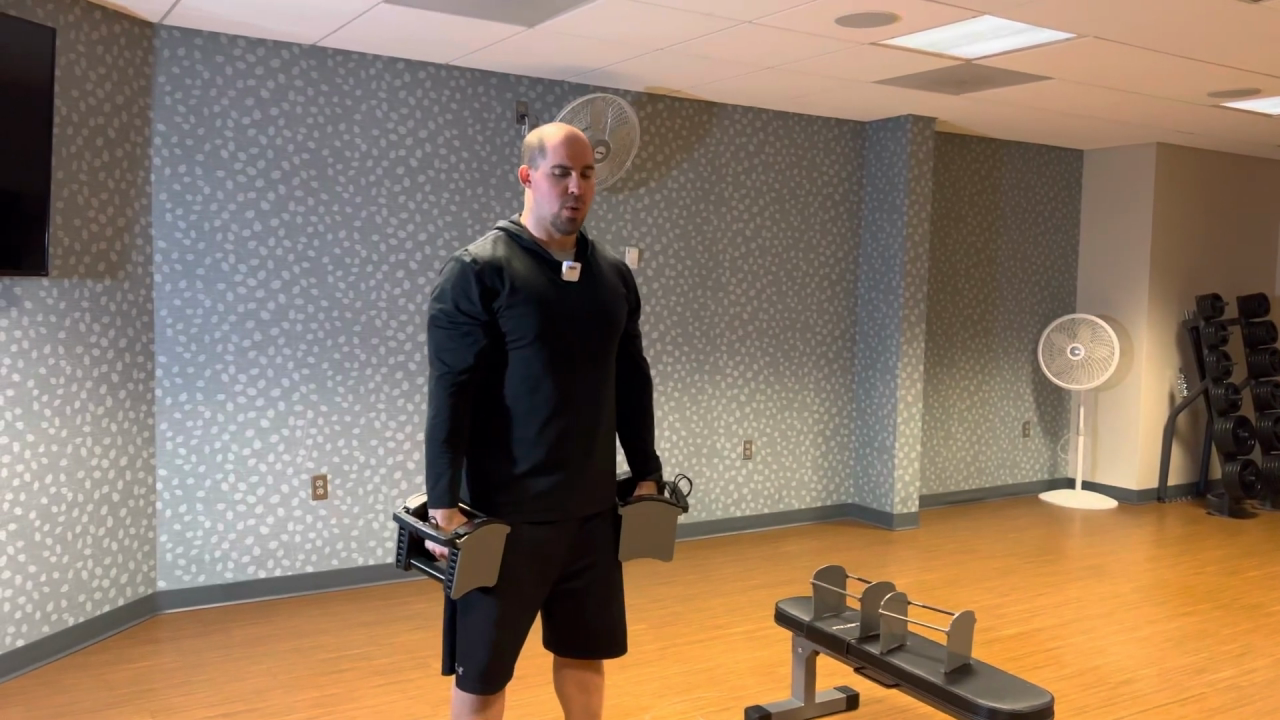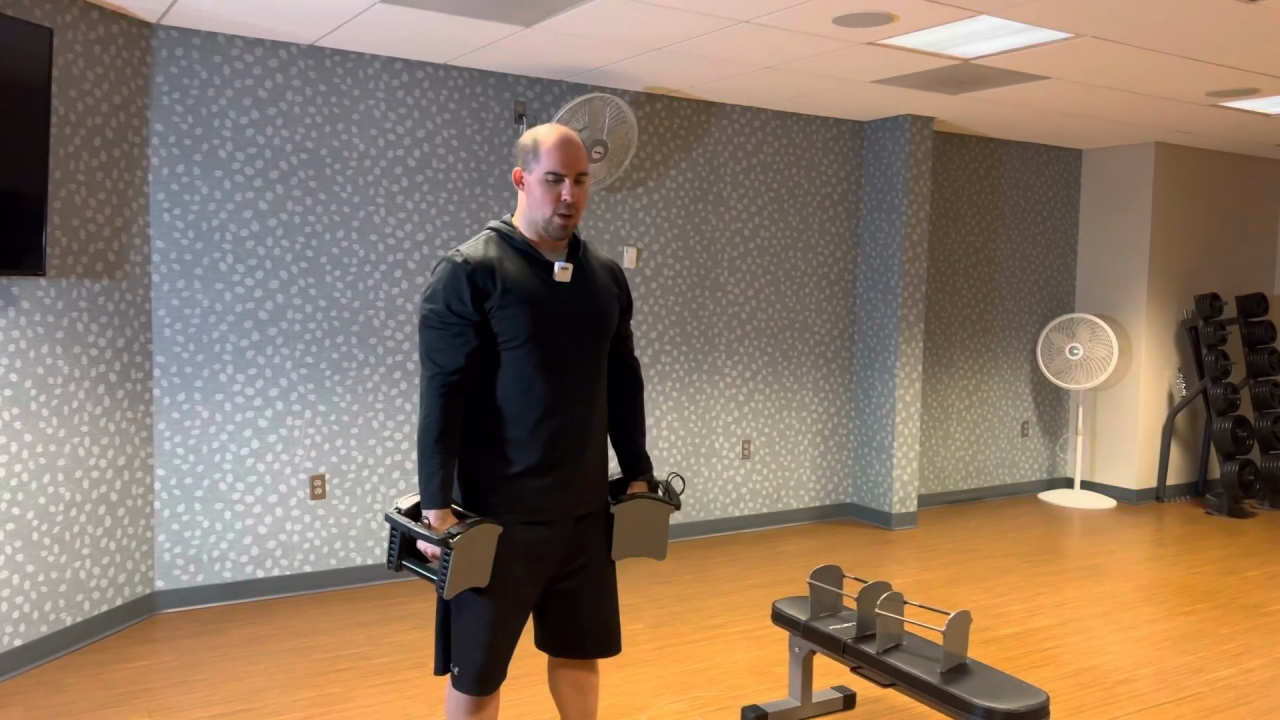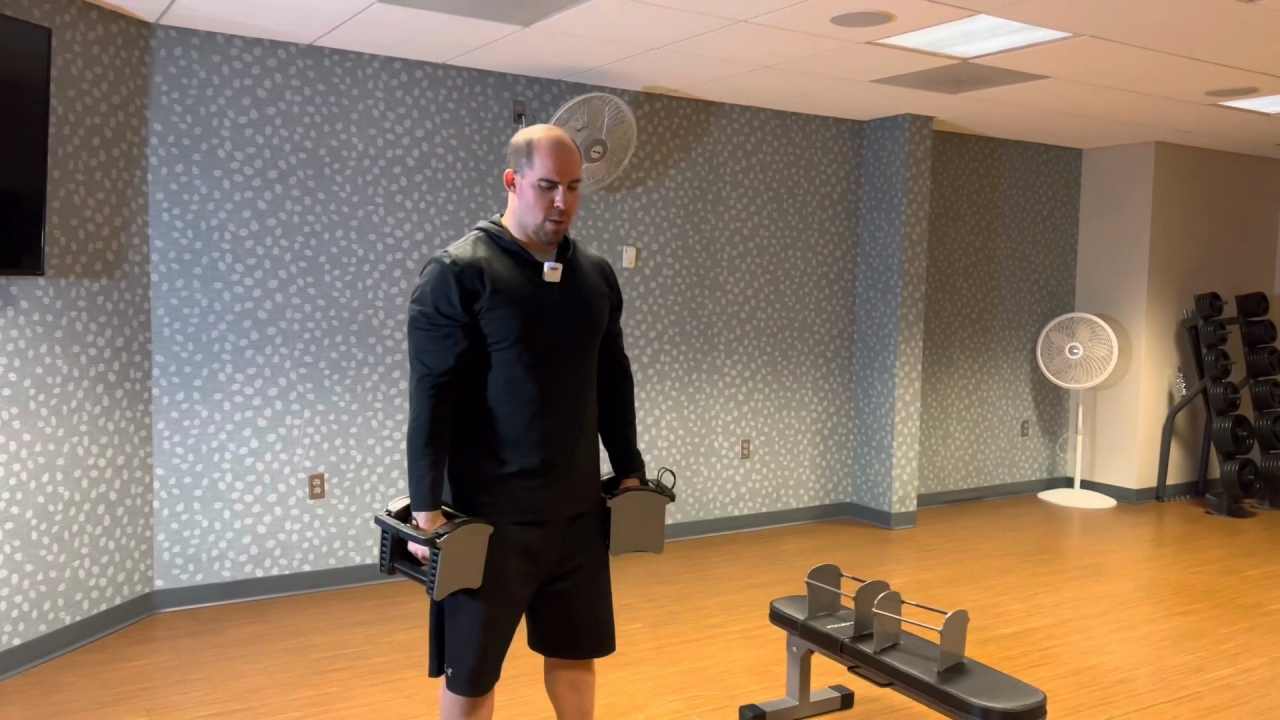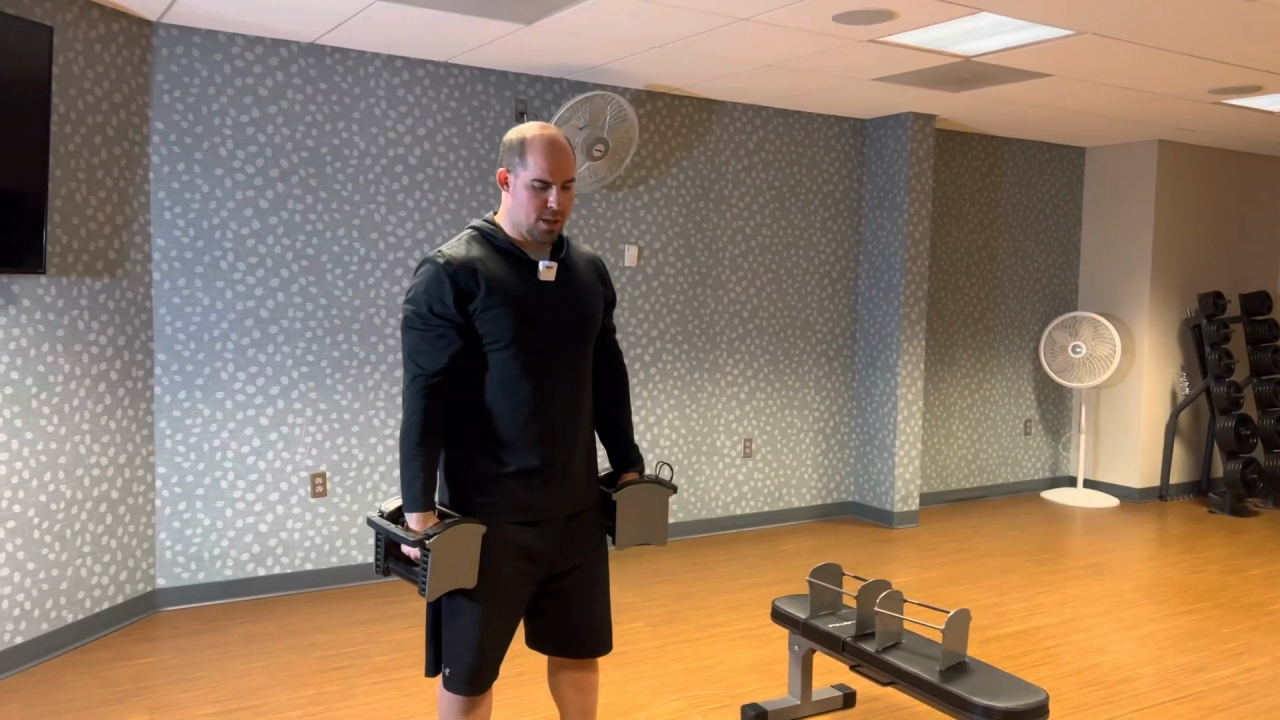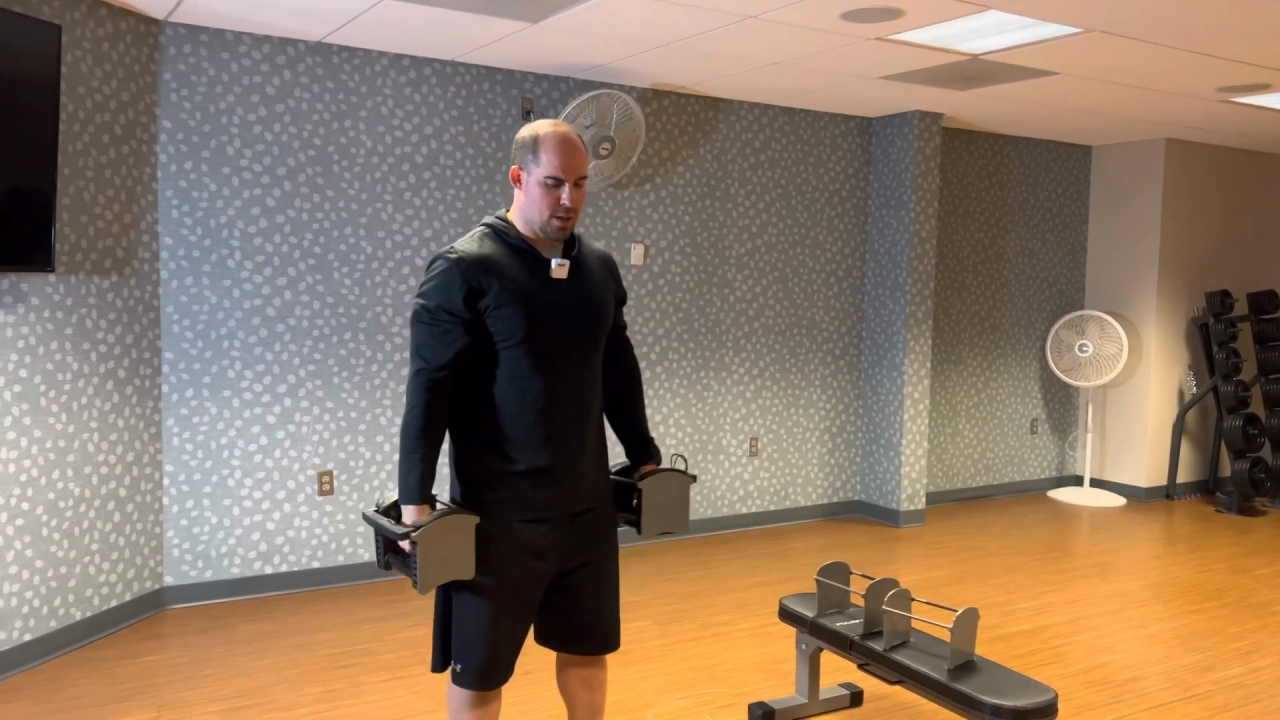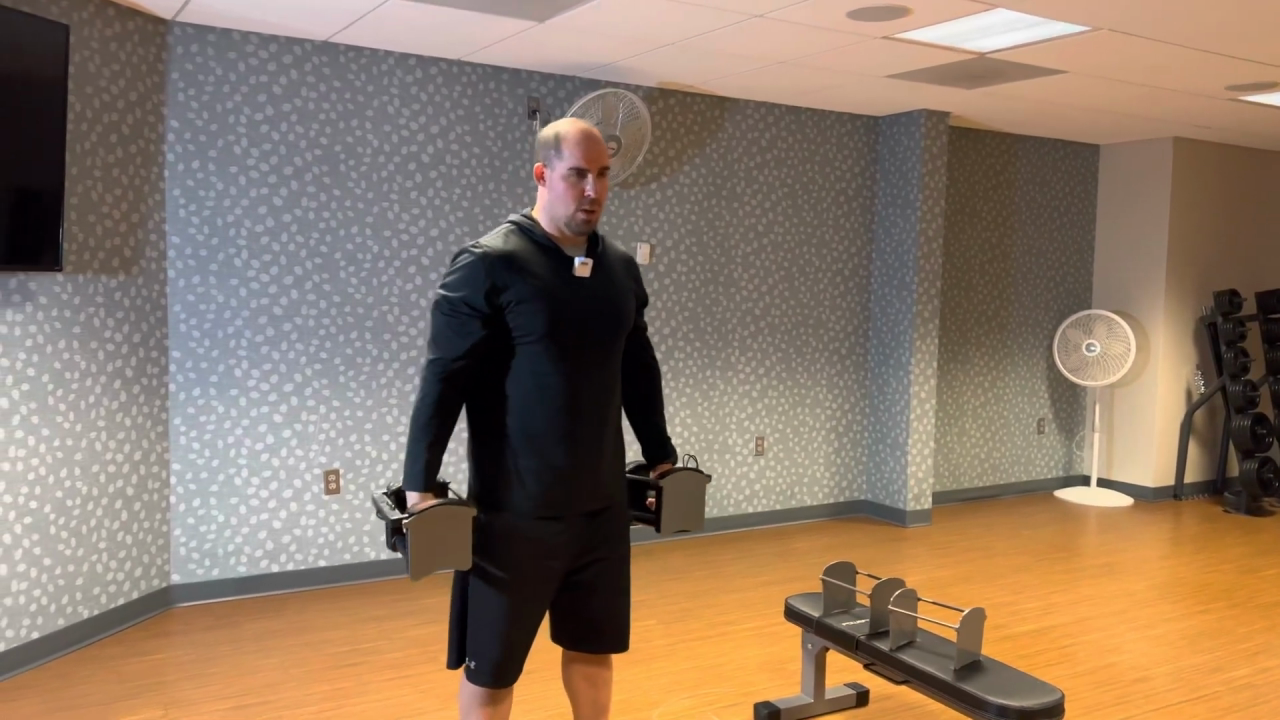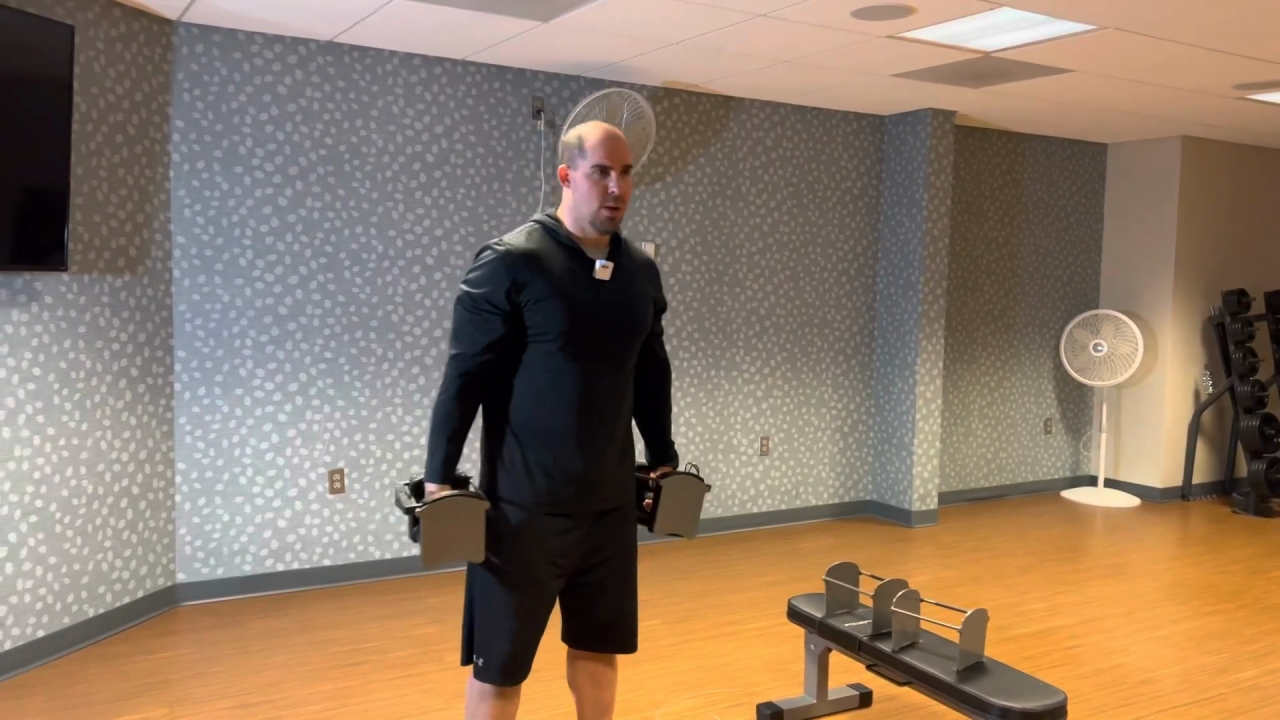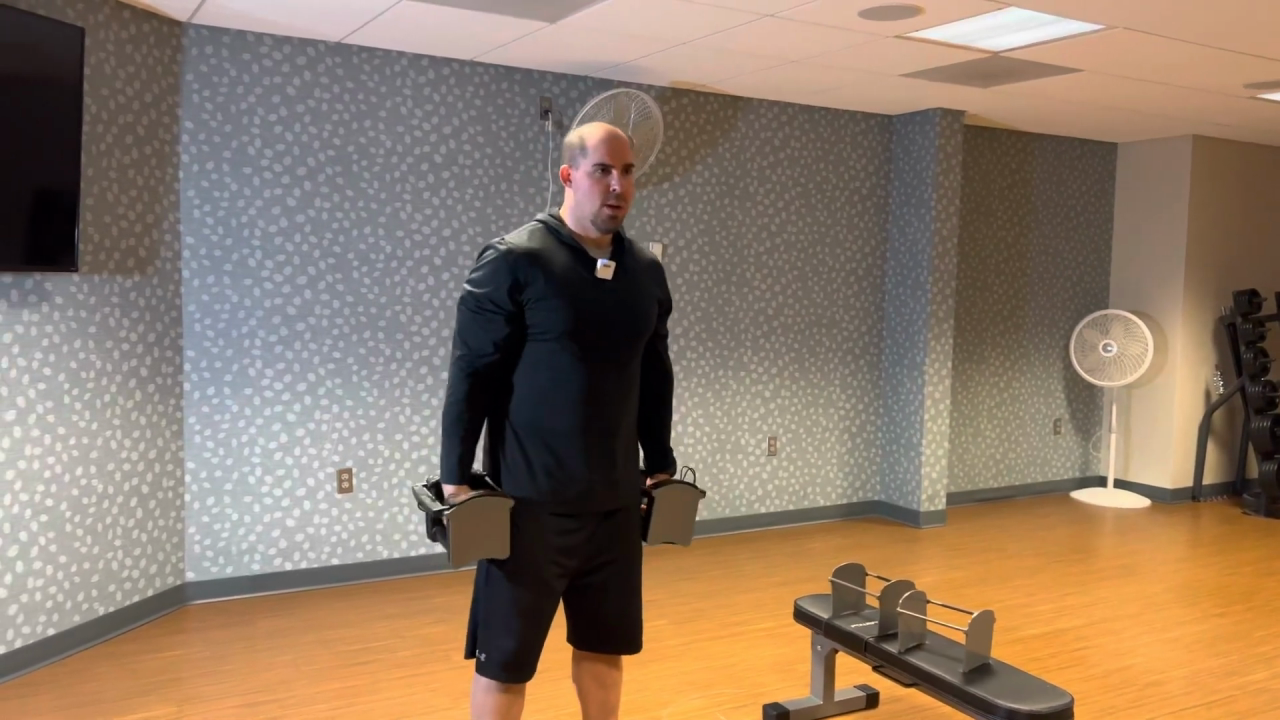
dt=0.2s
person 1, frame 1
left shoulder: (614, 275)
right shoulder: (478, 271)
left elbow: (633, 382)
right elbow: (450, 395)
left wrist: (646, 474)
right wrist: (444, 504)
left hip: (593, 509)
right hip: (505, 513)
left knee: (585, 652)
right knee: (483, 668)
person 1, frame 2
left shoulder: (606, 275)
right shoulder: (469, 272)
left elbow: (624, 382)
right elbow: (442, 396)
left wrist: (637, 473)
right wrist: (437, 504)
left hip: (585, 508)
right hip: (497, 513)
left knee: (580, 651)
right knee: (477, 668)
person 1, frame 3
left shoulder: (596, 274)
right shoulder: (458, 272)
left elbow: (614, 381)
right elbow: (431, 397)
left wrist: (629, 470)
right wrist: (426, 506)
left hip: (578, 508)
right hip: (489, 514)
left knee: (575, 652)
right knee: (471, 669)
person 1, frame 4
left shoulder: (589, 271)
right shoulder: (452, 272)
left elbow: (608, 378)
right elbow: (425, 398)
left wrist: (628, 465)
right wrist: (418, 507)
left hip: (576, 506)
right hip: (487, 514)
left knee: (580, 650)
right knee: (469, 668)
person 1, frame 5
left shoulder: (600, 268)
right shoulder: (465, 269)
left elbow: (620, 372)
right elbow: (430, 391)
left wrist: (644, 457)
right wrist: (415, 498)
left hip: (587, 501)
right hip: (498, 511)
left knee: (588, 646)
right knee: (479, 665)
person 1, frame 6
left shoulder: (620, 269)
right shoulder: (488, 265)
left elbow: (638, 370)
right elbow: (445, 378)
left wrist: (660, 454)
right wrist: (420, 483)
left hip: (602, 500)
right hip: (515, 507)
left knee: (594, 645)
right knee: (493, 662)
person 1, frame 7
left shoulder: (641, 272)
right shoulder: (510, 263)
right elbow: (465, 374)
left wrist: (663, 458)
right wrist: (439, 475)
left hip: (610, 498)
right hip: (525, 501)
left knee: (600, 644)
right knee: (501, 658)
person 1, frame 8
left shoulder: (647, 272)
right shoulder: (513, 261)
right elbow: (471, 375)
left wrist: (660, 463)
right wrist: (455, 475)
left hip: (615, 498)
right hip: (531, 499)
left knee: (605, 644)
right knee: (505, 655)
